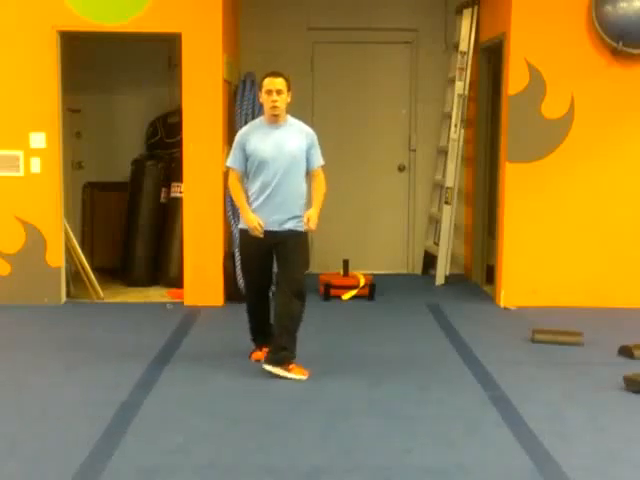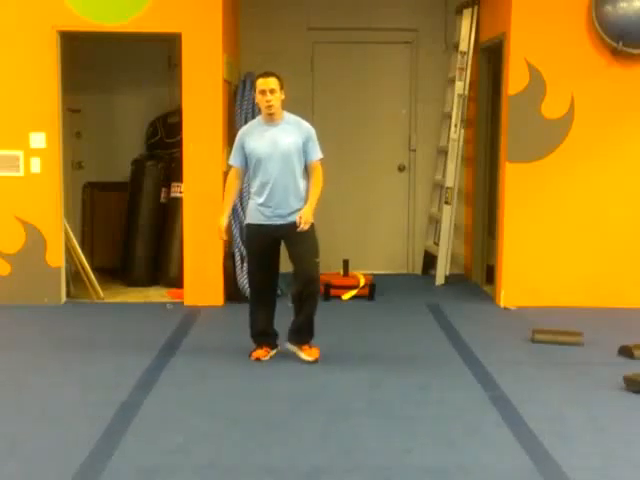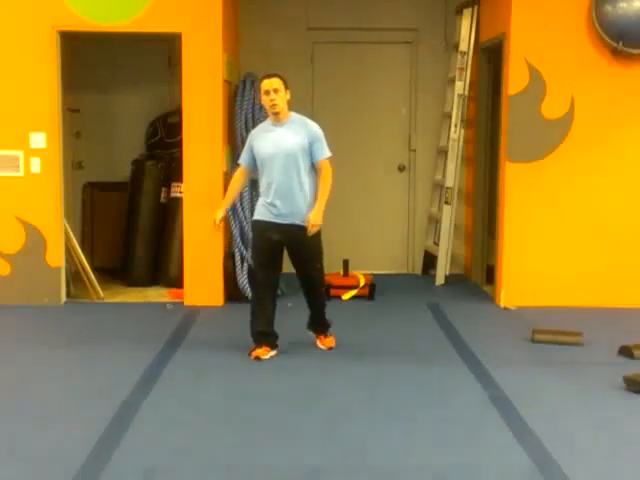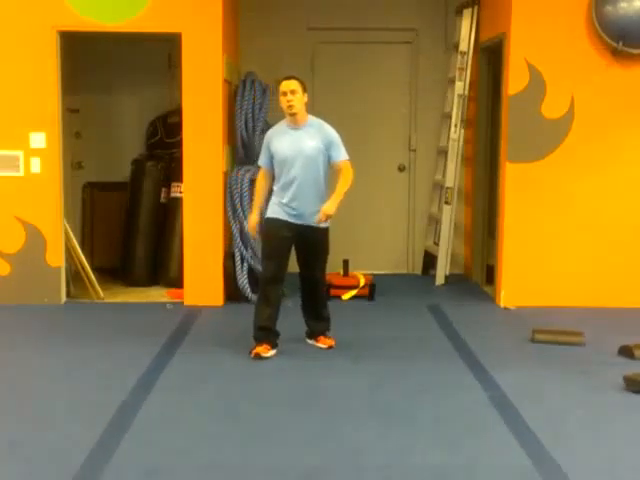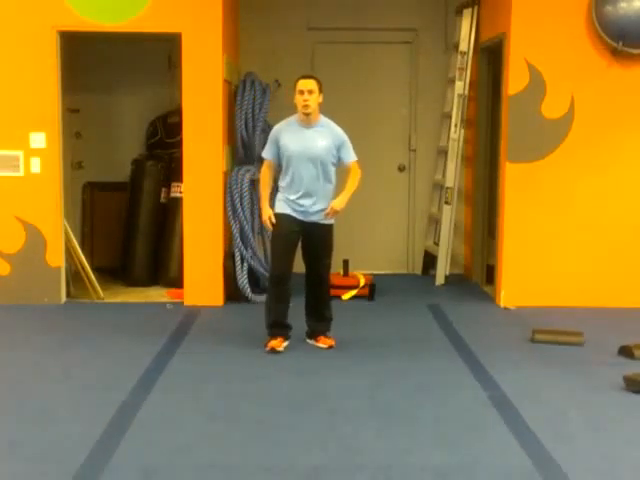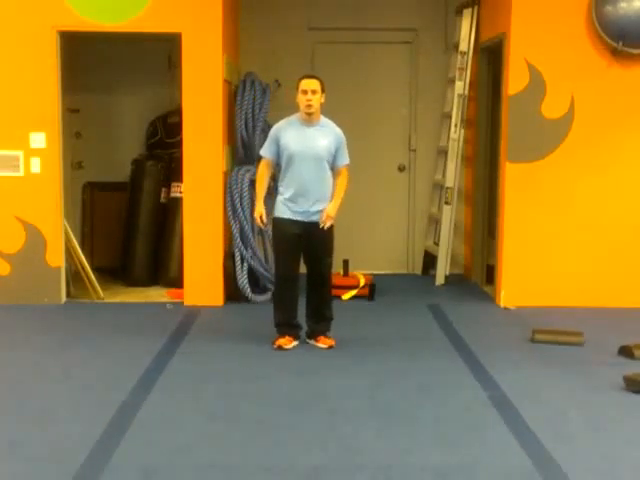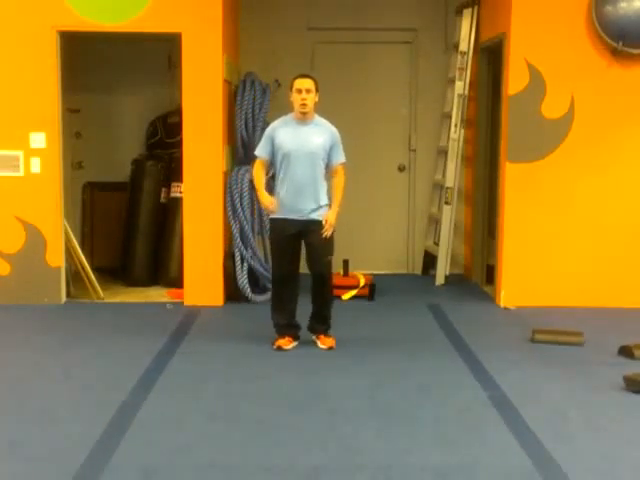
dt=0.2s
person 1, frame 1
left shoulder: (305, 134)
right shoulder: (246, 135)
left elbow: (317, 177)
right elbow: (235, 179)
left wrist: (314, 209)
right wrist: (247, 214)
left hip: (294, 226)
right hip: (256, 227)
left knee: (293, 290)
right knee: (256, 289)
left ankle: (282, 358)
right ankle: (262, 342)
person 1, frame 2
left shoulder: (302, 129)
right shoulder: (246, 134)
left elbow: (316, 172)
right elbow: (235, 176)
left wrist: (309, 207)
right wrist: (225, 214)
left hip: (296, 219)
right hip: (259, 220)
left knee: (308, 276)
right knee: (261, 282)
left ankle: (300, 338)
right ankle: (264, 341)
person 1, frame 3
left shoulder: (309, 129)
right shoulder: (256, 135)
left elbow: (325, 171)
right elbow: (242, 173)
left wrist: (318, 209)
right wrist: (224, 207)
left hip: (303, 220)
right hip: (267, 219)
left knee: (312, 278)
right knee: (262, 280)
left ankle: (320, 328)
right ankle: (264, 341)
person 1, frame 4
left shoulder: (325, 133)
right shoulder: (272, 135)
left elbow: (346, 171)
right elbow: (264, 176)
left wrist: (333, 202)
right wrist: (255, 211)
left hip: (314, 219)
right hip: (279, 216)
left knee: (314, 278)
right knee: (270, 276)
left ankle: (318, 330)
right ankle: (265, 339)
person 1, frame 5
left shoulder: (335, 134)
right shoulder: (280, 131)
left elbow: (354, 171)
right elbow: (268, 169)
left wrist: (342, 198)
right wrist: (264, 204)
left hip: (321, 216)
right hip: (286, 212)
left knee: (319, 276)
right knee: (280, 272)
left ankle: (318, 331)
right ankle: (277, 332)
person 1, frame 6
left shoulder: (334, 134)
right shoulder: (280, 129)
left elbow: (341, 175)
right elbow: (265, 167)
left wrist: (334, 205)
right wrist: (259, 203)
left hip: (320, 217)
right hip: (285, 216)
left knee: (320, 275)
right knee: (285, 275)
left ankle: (319, 330)
right ankle: (287, 331)
person 1, frame 7
left shoulder: (329, 132)
right shoulder: (275, 129)
left elbow: (338, 174)
right elbow: (259, 166)
left wrist: (334, 210)
right wrist: (262, 194)
left hip: (318, 216)
right hip: (283, 216)
left knee: (322, 274)
right knee: (284, 275)
left ankle: (321, 329)
right ankle: (286, 331)
